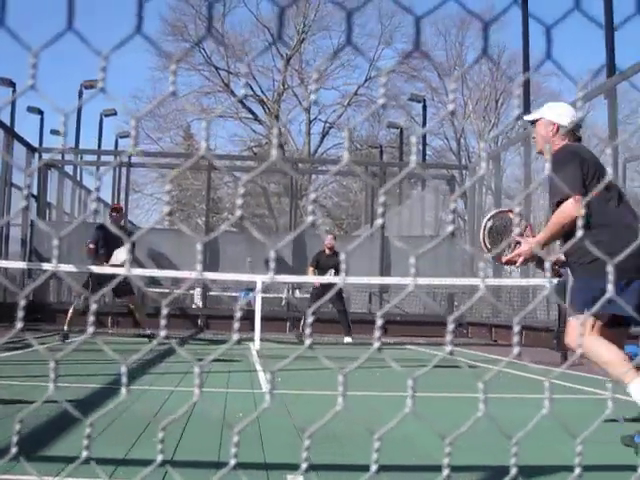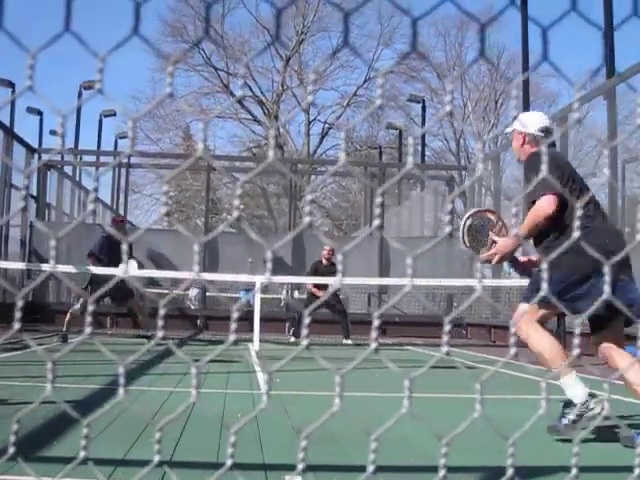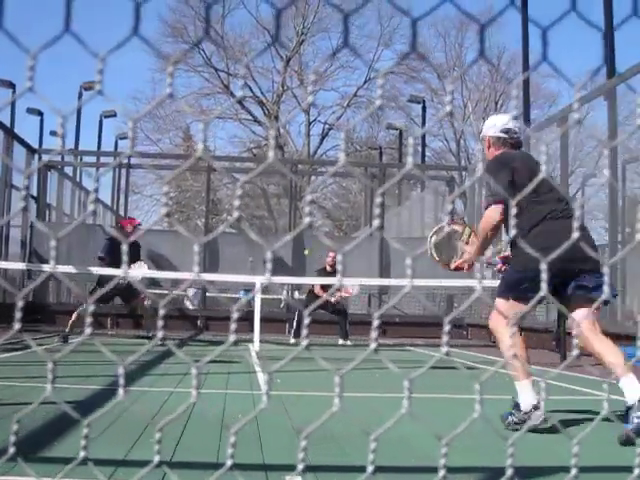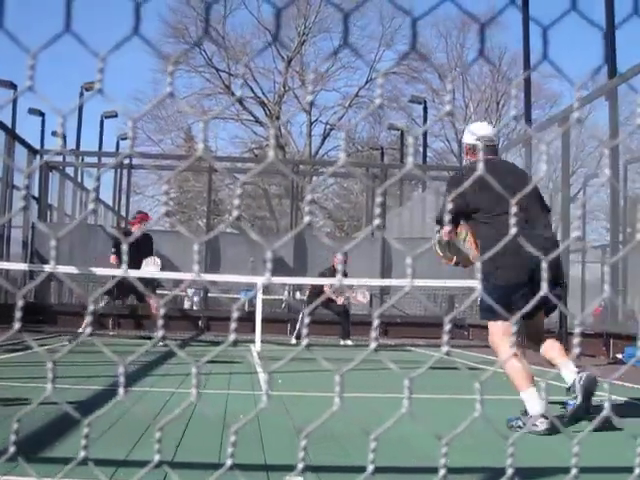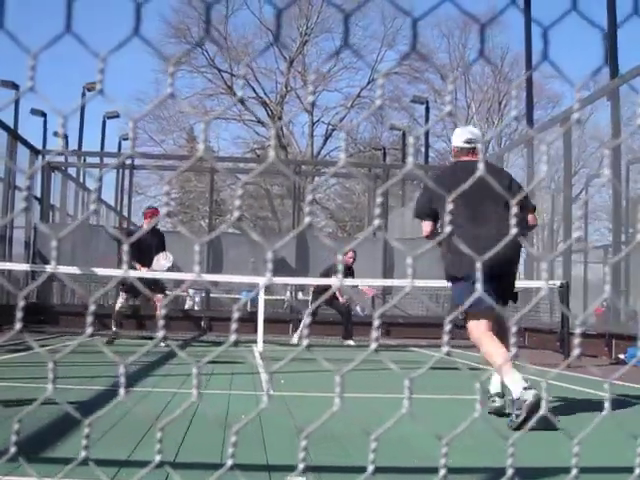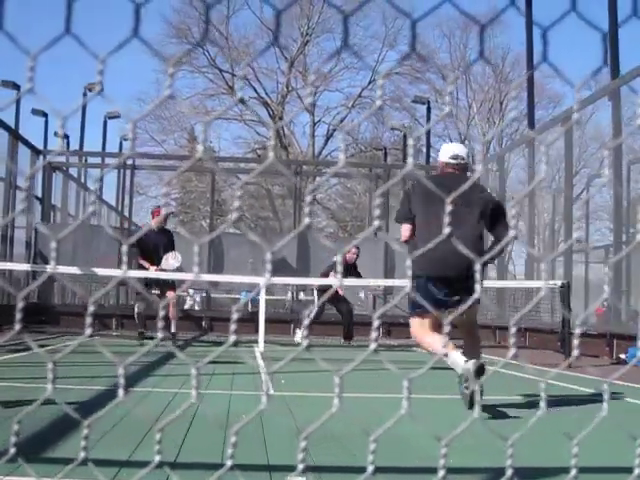
dt=0.1s
person 1, frame 1
left shoulder: (565, 156)
right shoulder: (581, 160)
left elbow: (574, 208)
left wrist: (536, 243)
right wrist: (565, 259)
left hip: (604, 254)
left knee: (579, 337)
right knee: (608, 343)
person 1, frame 2
left shoulder: (537, 159)
right shoulder: (552, 162)
left elbow: (547, 205)
left wrist: (513, 240)
right wrist: (541, 259)
left hip: (581, 258)
right hip: (608, 256)
left knee: (524, 320)
right knee: (610, 348)
left ankle: (582, 398)
person 1, frame 3
left shoulder: (495, 165)
right shoulder: (529, 165)
left elbow: (495, 213)
left wrist: (475, 251)
right wrist: (515, 258)
left hip: (540, 252)
right hip: (580, 250)
left knee: (500, 319)
right knee: (589, 335)
left ankle: (529, 405)
person 1, frame 4
left shoulder: (462, 178)
right shoulder: (518, 173)
left elbow: (447, 232)
right elbow: (545, 218)
left hip: (507, 263)
right hip: (546, 255)
left knee: (500, 337)
right knee: (535, 332)
left ankle: (537, 415)
right ankle: (575, 378)
person 1, frame 5
left shoulder: (437, 179)
right shoulder: (502, 176)
left elbow: (428, 231)
right elbow: (530, 219)
left hip: (465, 261)
right hip: (503, 257)
left knee: (481, 333)
right knee: (492, 320)
left ankle: (522, 392)
right ankle: (497, 390)
person 1, frame 6
left shoulder: (418, 187)
right shoulder: (484, 194)
left elbow: (405, 235)
right elbow: (503, 238)
left hip: (429, 263)
right hip: (469, 260)
left knee: (422, 332)
right knee: (467, 320)
left ankle: (464, 365)
right ankle: (473, 375)
person 2, frame 1
left shoulder: (127, 234)
right shoulder: (101, 229)
left elbow: (130, 254)
right elbow: (89, 249)
right wrist: (100, 263)
left hip: (117, 274)
right hip: (100, 272)
left knee: (134, 302)
right knee: (83, 299)
left ankle: (147, 331)
right ankle: (65, 329)
person 2, frame 2
right shoulder: (104, 240)
right elbow: (91, 259)
left hip: (118, 281)
right hip: (99, 279)
left knee: (136, 305)
right knee: (82, 305)
right ankle: (64, 331)
person 2, frame 3
left shoulder: (136, 245)
right shoulder: (111, 242)
left elbow: (137, 265)
right elbow: (101, 263)
left hip: (125, 282)
right hip: (107, 281)
left knee: (144, 304)
right knee: (87, 306)
right ankle: (67, 332)
person 2, frame 4
left shoulder: (148, 238)
right shoulder: (122, 237)
left elbow: (149, 259)
right elbow: (113, 259)
left hip: (140, 278)
right hip: (123, 277)
left knee: (154, 302)
right knee: (102, 303)
right ankle: (82, 331)
person 2, frame 5
left shoulder: (159, 235)
right shoulder: (133, 233)
left elbow: (162, 254)
right elbow: (127, 255)
right wrist: (140, 268)
left knee: (160, 300)
right knee: (121, 302)
left ankle: (161, 336)
right ankle: (114, 331)
person 2, frame 6
left shoulder: (168, 234)
right shoulder: (142, 233)
right wrist: (149, 266)
right hip: (147, 271)
left knee: (172, 298)
right knee: (140, 304)
left ankle: (173, 332)
right ankle: (141, 331)
person 3, frame 1
left shoulder: (339, 257)
right shoulder: (318, 255)
right elbow: (310, 270)
left hip: (334, 287)
right hip: (320, 286)
left knee: (341, 309)
right knee: (310, 308)
left ankle: (347, 335)
right ankle: (302, 332)
person 3, frame 2
left shoulder: (335, 268)
right shoulder: (315, 265)
right elbow: (308, 283)
left wrist: (335, 288)
right wrist: (318, 293)
left hip: (330, 295)
right hip: (315, 294)
left knee: (342, 312)
right knee: (303, 313)
left ankle: (346, 338)
right ankle: (294, 336)
person 3, frame 3
right shoulder: (320, 272)
left elbow: (339, 290)
right elbow: (317, 290)
left wrist: (339, 294)
right wrist: (329, 298)
left hip: (328, 299)
right hip: (313, 297)
left knee: (342, 311)
right knee: (301, 313)
left ankle: (343, 338)
right ankle: (294, 336)
person 3, frame 4
left shoulder: (343, 273)
right shoulder: (328, 272)
right elbow: (326, 289)
right wrist: (336, 298)
left hip: (329, 297)
right hip: (315, 294)
left knee: (344, 311)
right knee: (306, 313)
left ankle: (345, 338)
right ankle: (296, 337)
person 3, frame 5
left shoulder: (350, 270)
right shoulder: (338, 267)
left wrist: (366, 290)
right wrist: (339, 297)
left hip: (330, 293)
right hip: (320, 290)
left knee: (346, 310)
right knee: (312, 312)
left ankle: (347, 338)
right ankle: (298, 335)
person 3, frame 6
left shoulder: (353, 266)
right shoulder: (340, 263)
left elbow: (358, 278)
right elbow: (332, 277)
right wrist: (338, 289)
left hip: (334, 291)
right hip: (322, 289)
left knee: (348, 310)
right knee: (319, 309)
left ankle: (347, 339)
right ankle: (300, 330)
